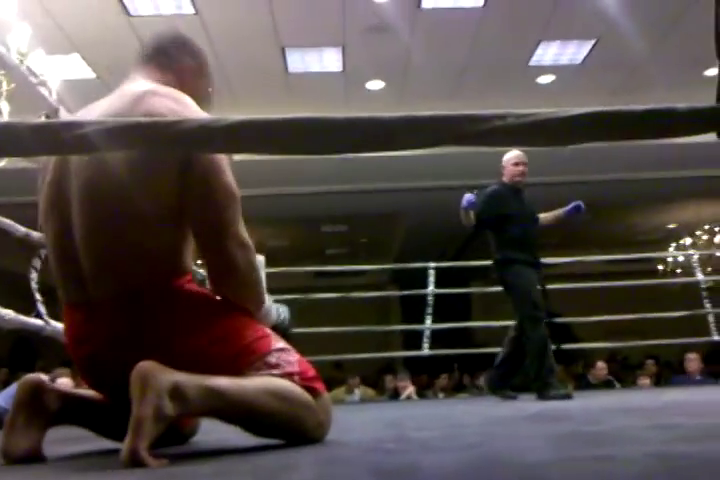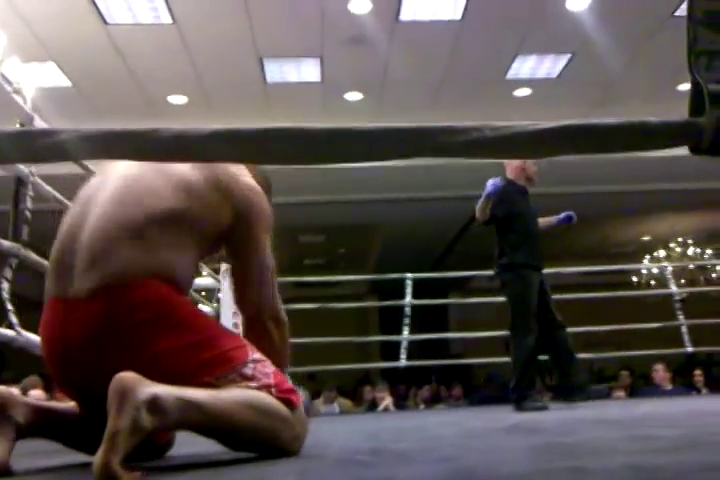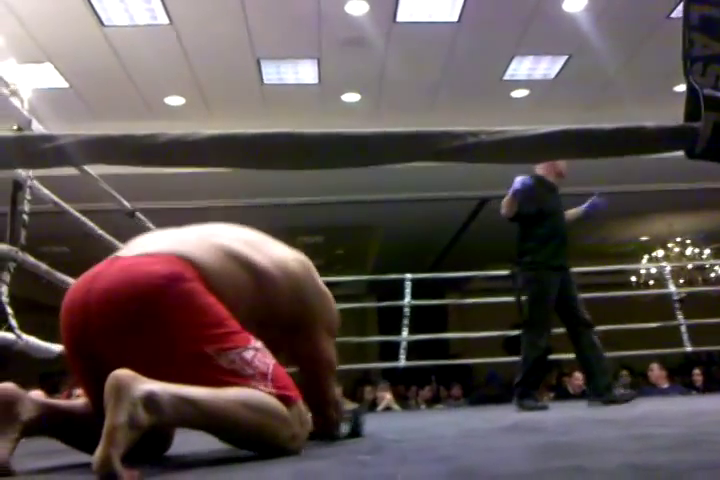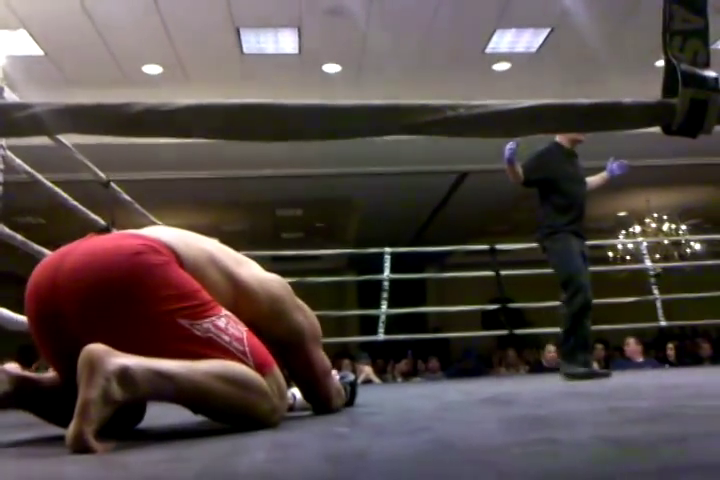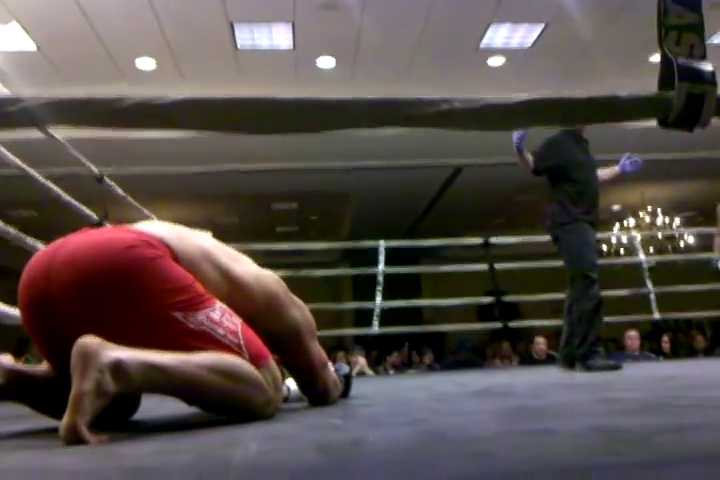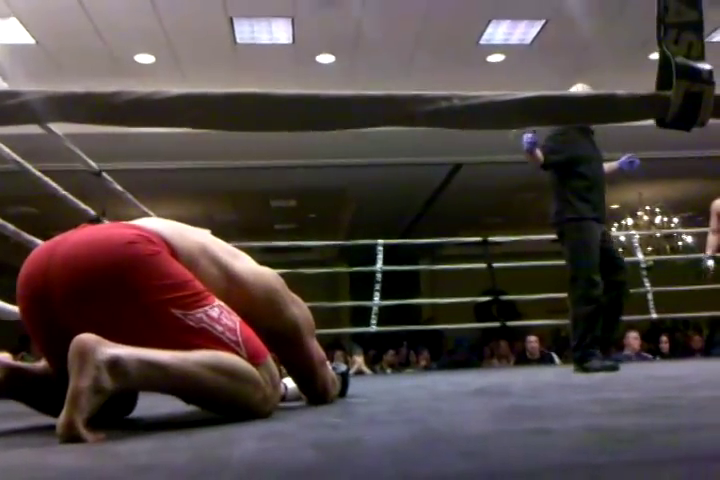
dt=0.4s
person 1, frame 1
right shoulder: (185, 120)
right elbow: (228, 249)
right wrist: (258, 316)
left hip: (87, 335)
right hip: (159, 313)
left knee: (176, 424)
right knee: (313, 411)
left ankle: (54, 400)
right ankle: (175, 389)
person 1, frame 2
left shoulder: (131, 167)
right shoulder: (240, 185)
right elbow: (265, 313)
right wrist: (271, 379)
left hip: (59, 334)
left knee: (151, 438)
right knee: (288, 424)
left ankle: (27, 413)
right ankle: (153, 401)
person 1, frame 3
right shoulder: (308, 289)
right elbow: (322, 395)
right wrist: (333, 429)
left knee: (146, 435)
right knee: (289, 425)
left ankle: (30, 410)
right ankle: (146, 397)
person 1, frame 4
right shoulder: (285, 306)
right elbow: (326, 400)
right wrist: (341, 389)
right hip: (127, 270)
left knee: (118, 408)
right knee: (268, 400)
right ankle: (118, 371)
person 1, frame 5
right shoulder: (277, 301)
right elbow: (323, 392)
left wrist: (280, 385)
right wrist: (336, 382)
left knee: (111, 402)
right knee: (263, 392)
left ankle: (8, 376)
right ankle: (112, 364)
person 1, frame 6
right shoulder: (276, 298)
right elbow: (321, 391)
left wrist: (284, 387)
right wrist: (334, 380)
right hip: (120, 261)
left knee: (108, 399)
right knee: (261, 390)
right ankle: (110, 362)
person 2, frame 1
left shoulder: (520, 197)
right shoulder: (494, 195)
left elbow: (534, 221)
right elbow: (470, 222)
left wrist: (566, 212)
right wrist: (466, 208)
left hip: (528, 266)
right hip: (512, 266)
left knee: (525, 327)
right knee: (535, 320)
left ankle: (497, 380)
right ankle: (544, 384)
person 2, frame 2
left shoulder: (520, 194)
right shoulder: (505, 191)
right elbow: (482, 216)
left wrist: (557, 220)
right wrist: (487, 196)
left hip: (532, 271)
right hip: (517, 271)
left knee: (554, 328)
right knee: (525, 333)
left ankle: (569, 386)
right ankle: (523, 395)
person 2, frame 3
left shoulder: (549, 191)
right shoulder: (531, 189)
right elbow: (507, 212)
left wrist: (583, 210)
right wrist: (513, 192)
left hip: (558, 271)
right hip: (539, 271)
left knee: (581, 326)
right knee: (538, 333)
left ankle: (602, 389)
right ankle: (525, 394)
person 2, frame 4
left shoulder: (571, 158)
right shoulder: (547, 155)
right elbow: (519, 177)
left wrist: (607, 174)
right wrist: (510, 162)
left hip: (575, 235)
right hip: (557, 234)
left knee: (581, 295)
right knee: (578, 289)
left ankle: (578, 361)
right ankle: (570, 356)
person 2, frame 5
left shoulder: (582, 145)
right shoulder: (558, 142)
right elbow: (530, 165)
left wrist: (619, 169)
right wrist: (520, 149)
left hip: (584, 223)
right hip: (569, 224)
left knee: (580, 288)
right knee: (586, 284)
left ankle: (570, 353)
right ankle: (588, 354)
person 2, frame 6
left shoulder: (586, 137)
right shoulder: (564, 135)
right elbow: (541, 159)
left wrist: (617, 165)
right wrist: (530, 148)
left hip: (593, 220)
right hip: (576, 220)
left knee: (617, 279)
right knee: (587, 288)
left ankle: (599, 343)
right ankle: (585, 354)
